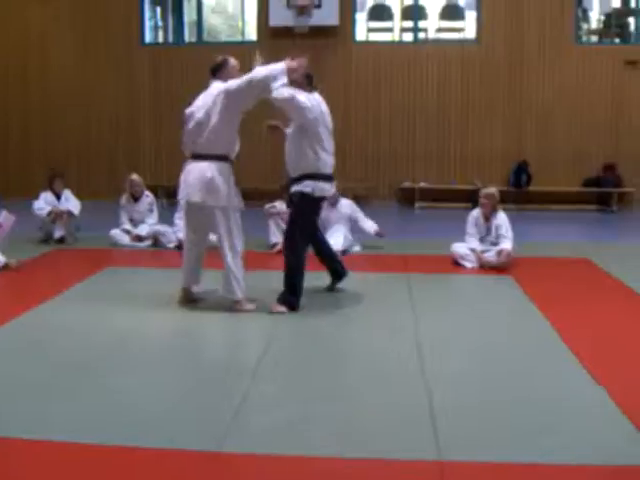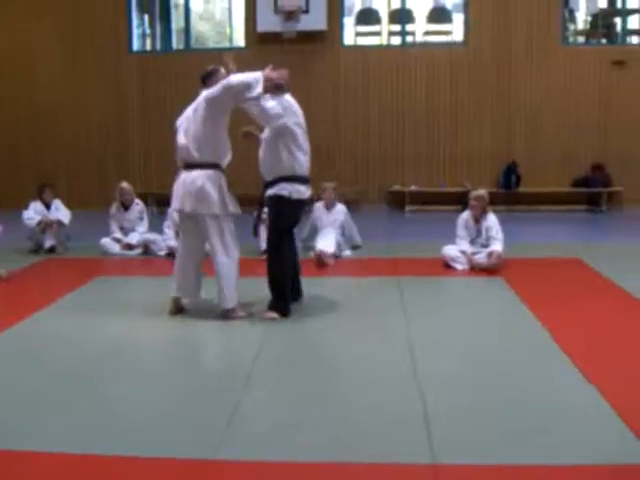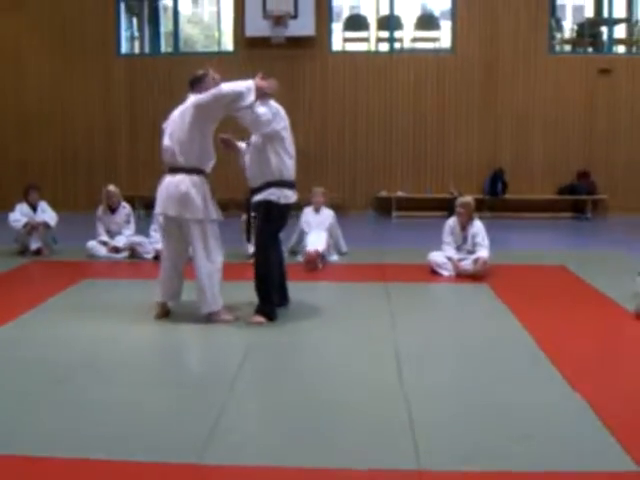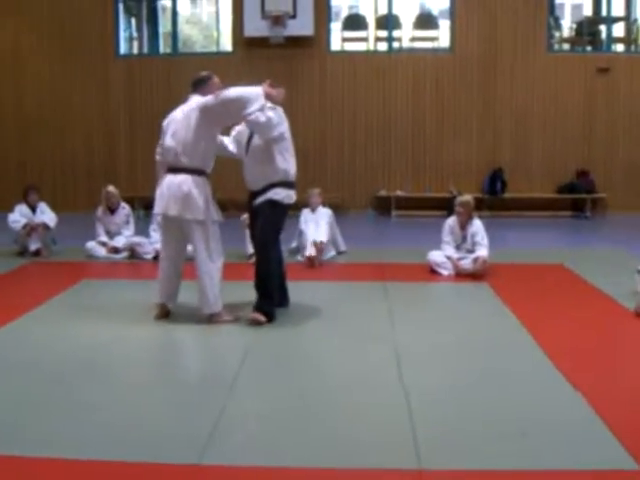
dt=0.3s
person 1, frame 1
left shoulder: (200, 101)
right shoulder: (227, 92)
left elbow: (188, 140)
right elbow: (254, 81)
right wrist: (287, 67)
left hip: (195, 170)
right hip: (215, 173)
left knee: (195, 237)
right knee: (231, 240)
left ankle: (187, 290)
right ankle: (238, 298)
person 1, frame 2
left shoulder: (189, 111)
right shoulder: (212, 100)
left elbow: (183, 151)
right elbow: (233, 85)
right wrist: (264, 77)
left hip: (187, 182)
right hip: (208, 182)
left knee: (188, 247)
right knee: (224, 248)
left ankle: (178, 301)
right ankle: (229, 305)
person 1, frame 3
left shoulder: (176, 114)
right shoulder: (200, 105)
right elbow: (224, 94)
right wrist: (255, 85)
left hip: (171, 185)
right hip: (191, 187)
left knee: (173, 251)
right knee: (208, 252)
left ankle: (164, 304)
right ankle: (213, 309)
person 1, frame 4
left shoulder: (175, 114)
right shoulder: (205, 107)
left elbow: (160, 154)
right elbow: (229, 97)
right wrist: (263, 92)
left hip: (170, 186)
right hip: (192, 187)
left knee: (170, 251)
right knee: (208, 252)
left ankle: (162, 304)
right ankle: (213, 309)
person 2, frame 1
left shoulder: (310, 103)
right shoulder: (307, 105)
left elbow: (282, 96)
right wrist: (283, 132)
left hip: (311, 184)
right hip: (309, 182)
left knee: (294, 239)
right knee: (309, 232)
left ankle: (289, 299)
right ankle: (337, 271)
person 2, frame 2
left shoulder: (285, 105)
right shoulder: (282, 108)
left elbow: (258, 106)
right wrist: (259, 137)
left hip: (287, 188)
right hip: (286, 187)
left knee: (277, 245)
right knee: (284, 240)
left ankle: (280, 304)
right ankle: (292, 291)
person 2, frame 3
left shoulder: (272, 111)
right shoulder: (265, 116)
left elbow: (248, 113)
left hip: (275, 193)
right hip: (268, 192)
left knee: (264, 248)
right knee: (269, 246)
left ankle: (267, 308)
right ankle: (279, 297)
person 2, frame 4
left shoulder: (274, 113)
right shoulder: (248, 122)
left elbow: (262, 122)
right elbow: (231, 146)
left hip: (276, 192)
right hip: (258, 193)
left knee: (264, 245)
right knee: (266, 245)
left ankle: (264, 307)
right ankle: (278, 296)
